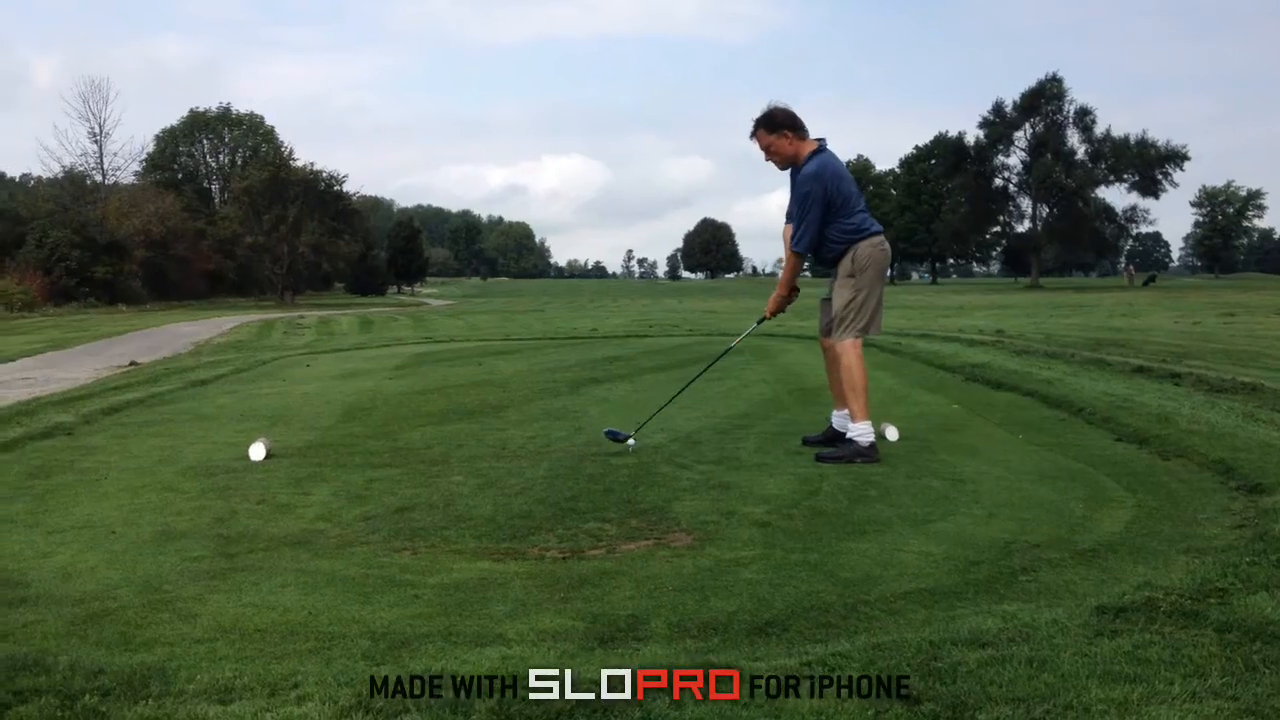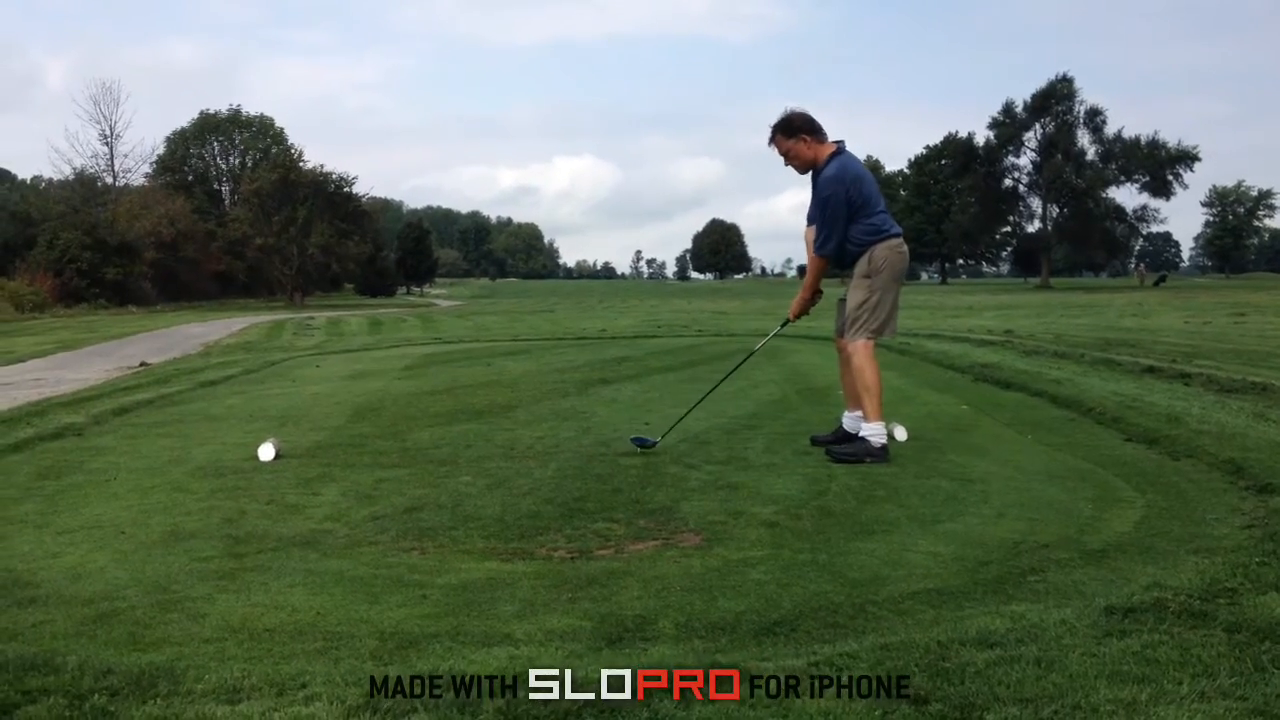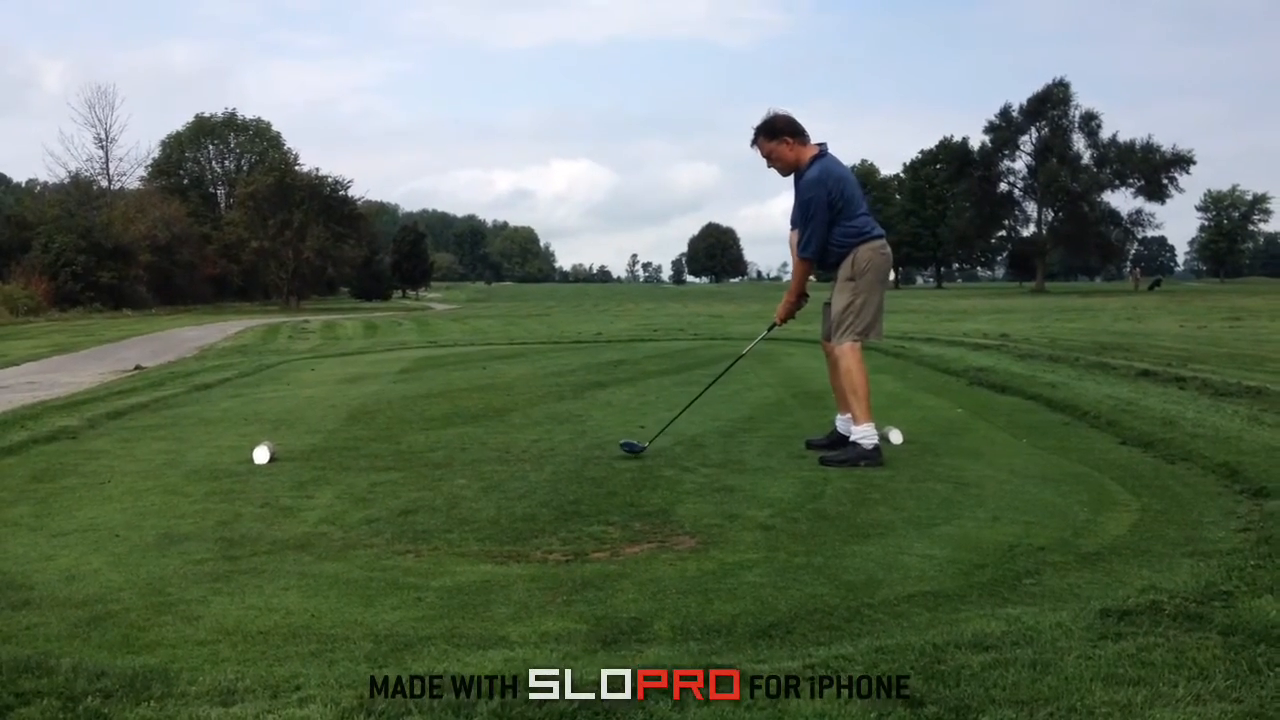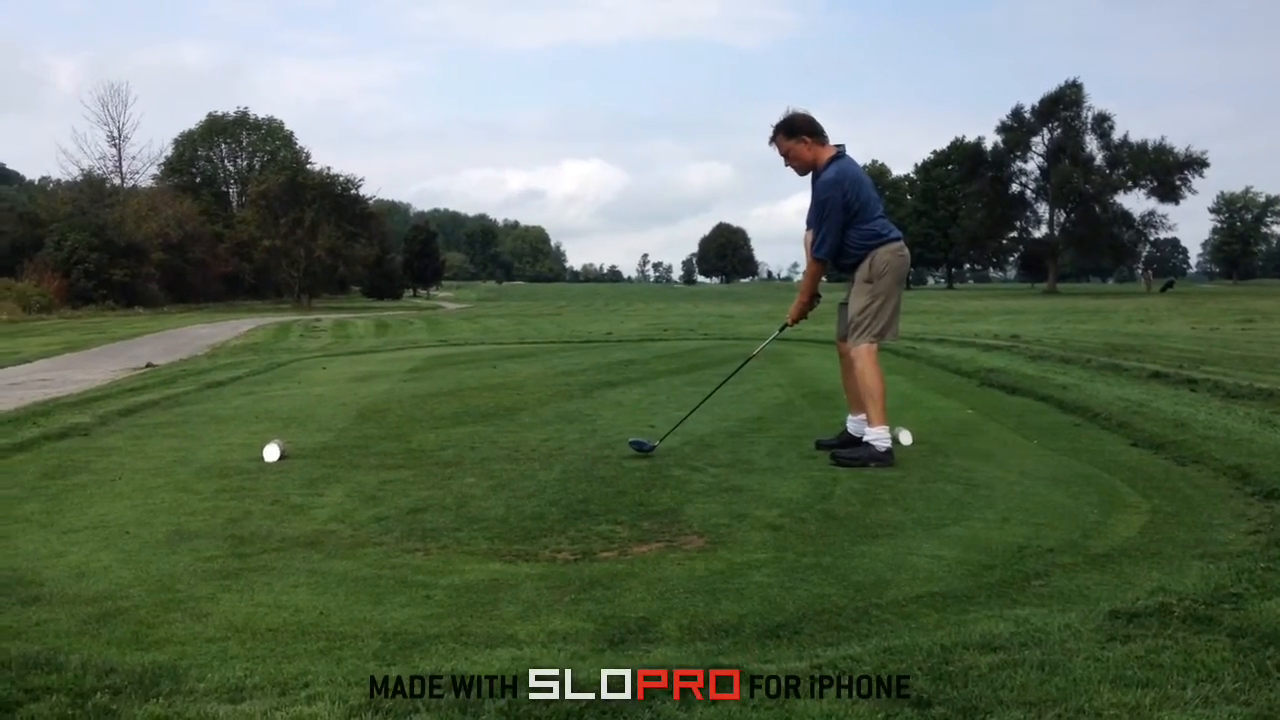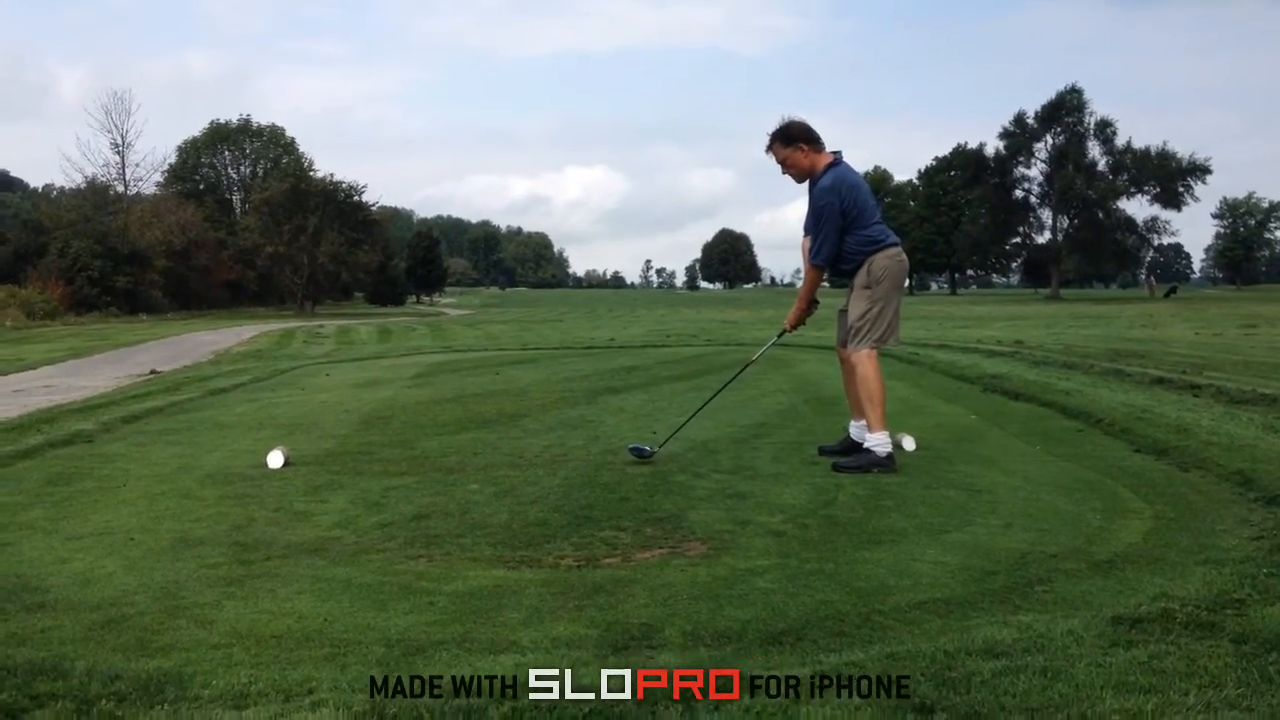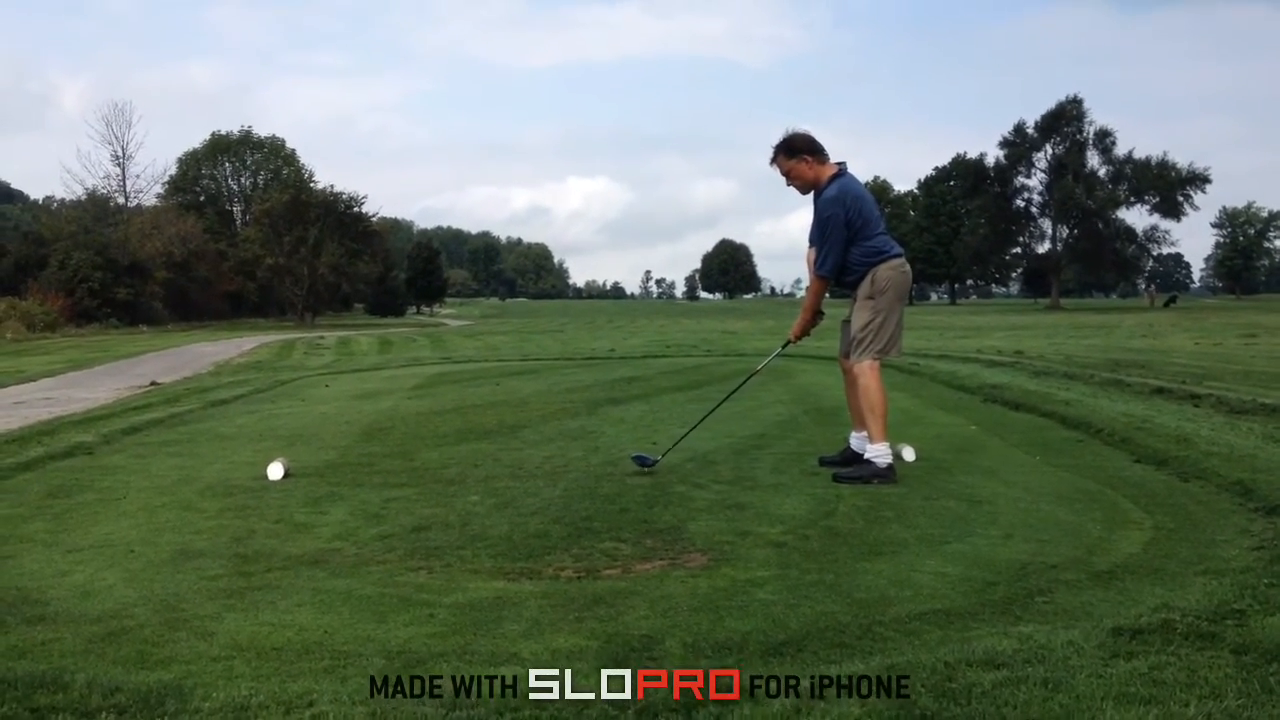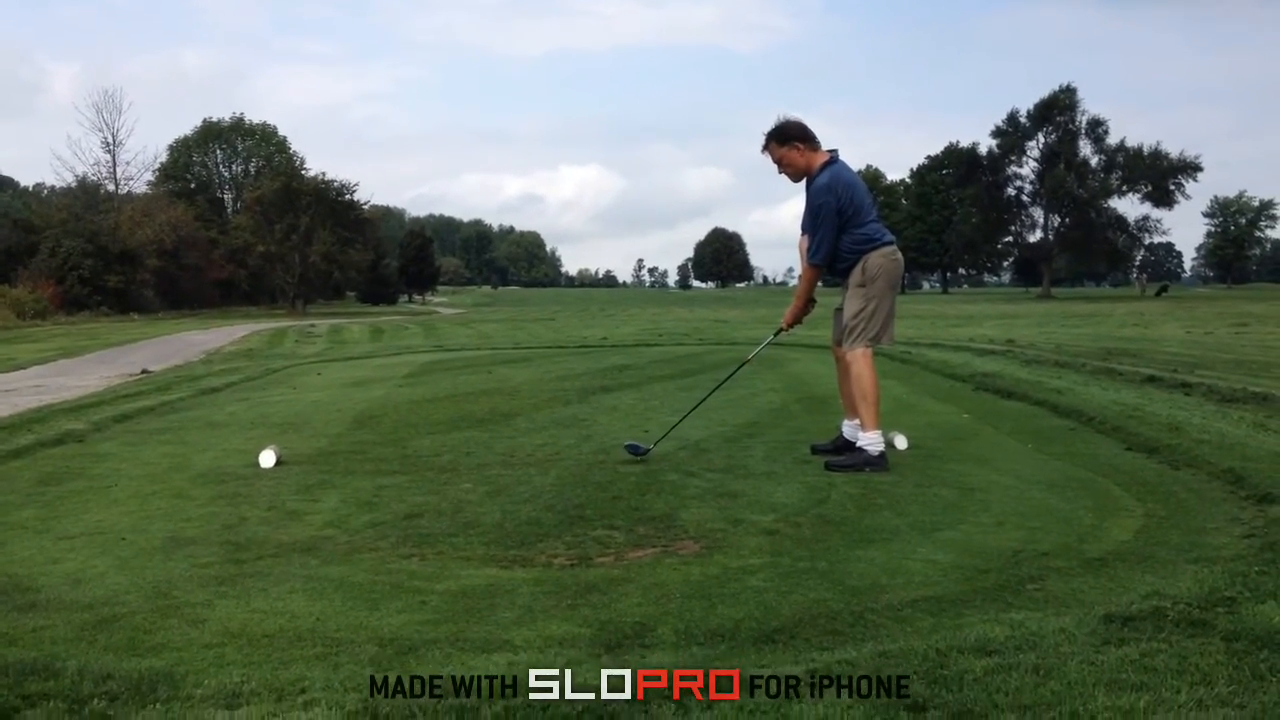
dt=0.7s
person 1, frame 1
left shoulder: (813, 174)
right shoulder: (808, 164)
left elbow: (802, 244)
right elbow: (792, 225)
left wrist: (781, 292)
right wrist: (789, 281)
left hip: (861, 255)
right hip: (850, 257)
left knee: (847, 341)
right knee: (830, 340)
left ankle: (863, 439)
right ankle: (842, 424)
person 1, frame 2
left shoulder: (835, 176)
right shoulder: (826, 167)
left elbow: (825, 247)
right elbow: (814, 227)
left wrist: (805, 294)
right wrist: (811, 284)
left hip: (878, 256)
right hip: (866, 258)
left knee: (859, 341)
right knee: (845, 341)
left ankle: (874, 438)
right ankle: (853, 425)
person 1, frame 3
left shoulder: (816, 179)
right shoulder: (813, 168)
left elbow: (809, 249)
right elbow: (798, 231)
left wrist: (791, 298)
right wrist: (798, 287)
left hip: (862, 258)
right hip: (853, 260)
left knee: (846, 344)
right knee: (831, 343)
left ankle: (866, 441)
right ankle: (846, 428)
person 1, frame 4
left shoulder: (832, 180)
right shoulder: (832, 168)
left elbow: (823, 250)
right elbow: (813, 233)
left wrist: (803, 299)
right wrist: (809, 286)
left hip: (879, 260)
right hip: (870, 261)
left knee: (862, 345)
right knee: (846, 344)
left ankle: (878, 443)
right ankle: (857, 429)
person 1, frame 5
left shoulder: (828, 188)
right shoulder: (829, 175)
left elbow: (820, 257)
right elbow: (811, 239)
left wrist: (801, 305)
right wrist: (808, 294)
left hip: (878, 266)
right hip: (869, 267)
left knee: (863, 351)
right knee: (847, 349)
left ankle: (880, 448)
right ankle: (860, 434)
person 1, frame 6
left shoulder: (834, 198)
right shoulder: (833, 185)
left elbow: (826, 267)
right elbow: (816, 250)
left wrist: (806, 316)
right wrist: (812, 303)
left hip: (881, 276)
right hip: (872, 278)
left knee: (865, 362)
right knee: (849, 360)
left ankle: (880, 459)
right ankle: (860, 445)
person 1, frame 7
left shoulder: (825, 186)
right shoulder: (826, 173)
left elbow: (819, 255)
right elbow: (808, 237)
left wrist: (799, 304)
right wrist: (805, 292)
left hip: (873, 265)
right hip: (863, 266)
left knee: (858, 349)
right knee: (842, 348)
left ankle: (872, 447)
right ankle: (852, 433)
